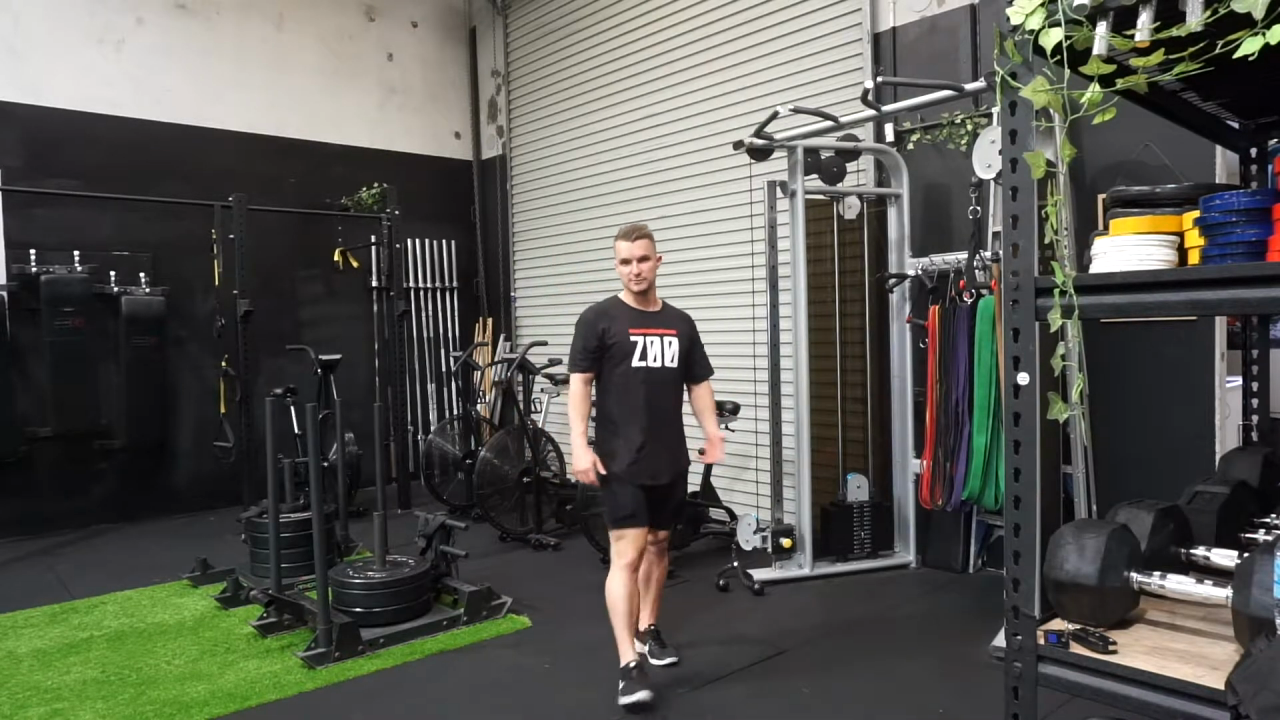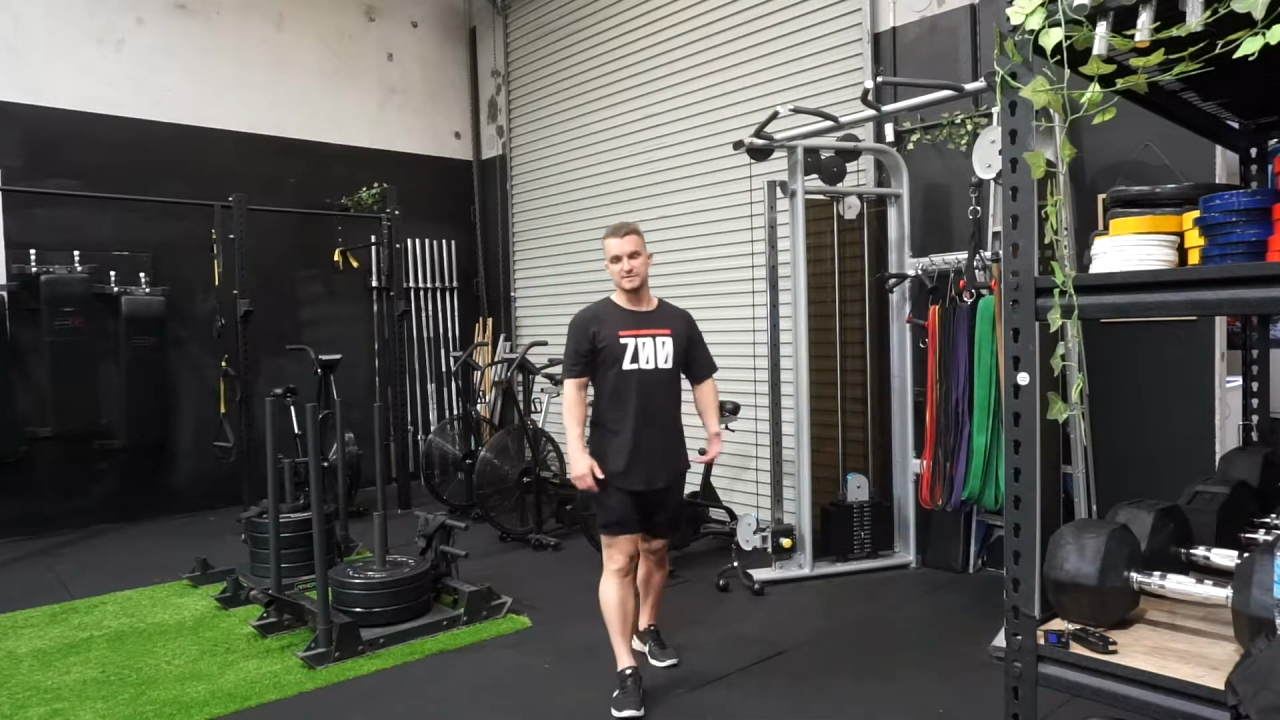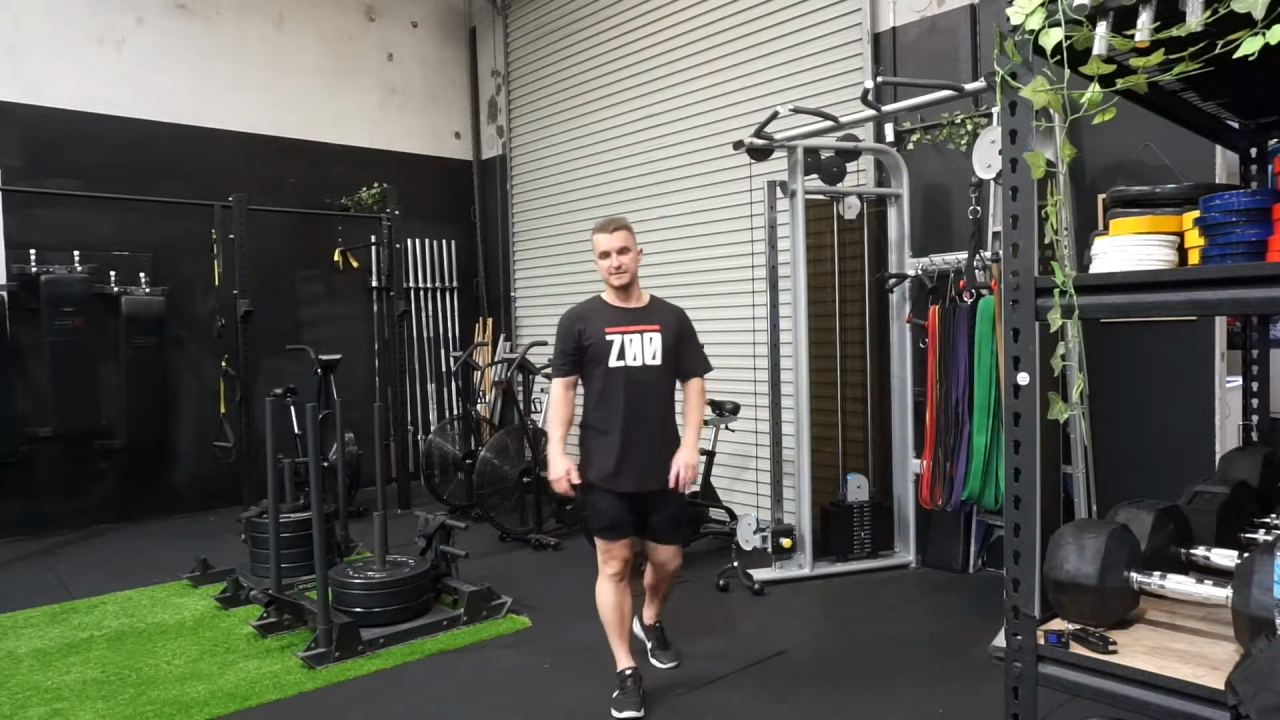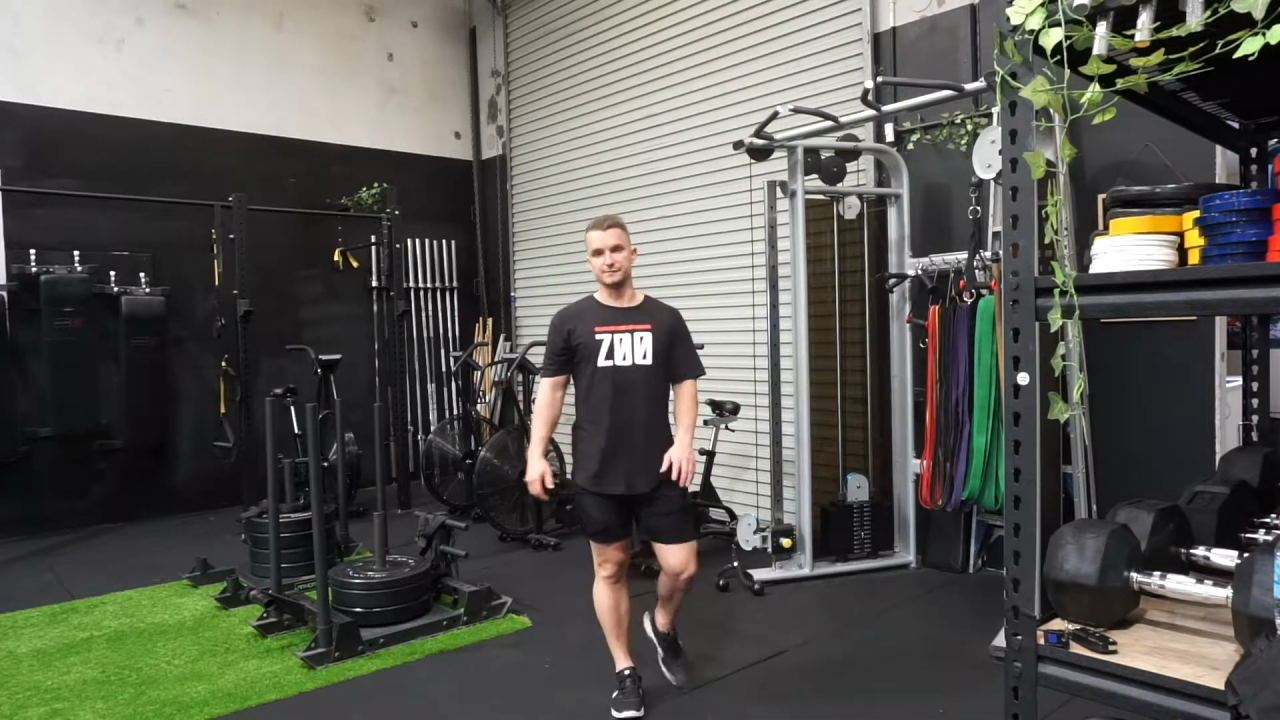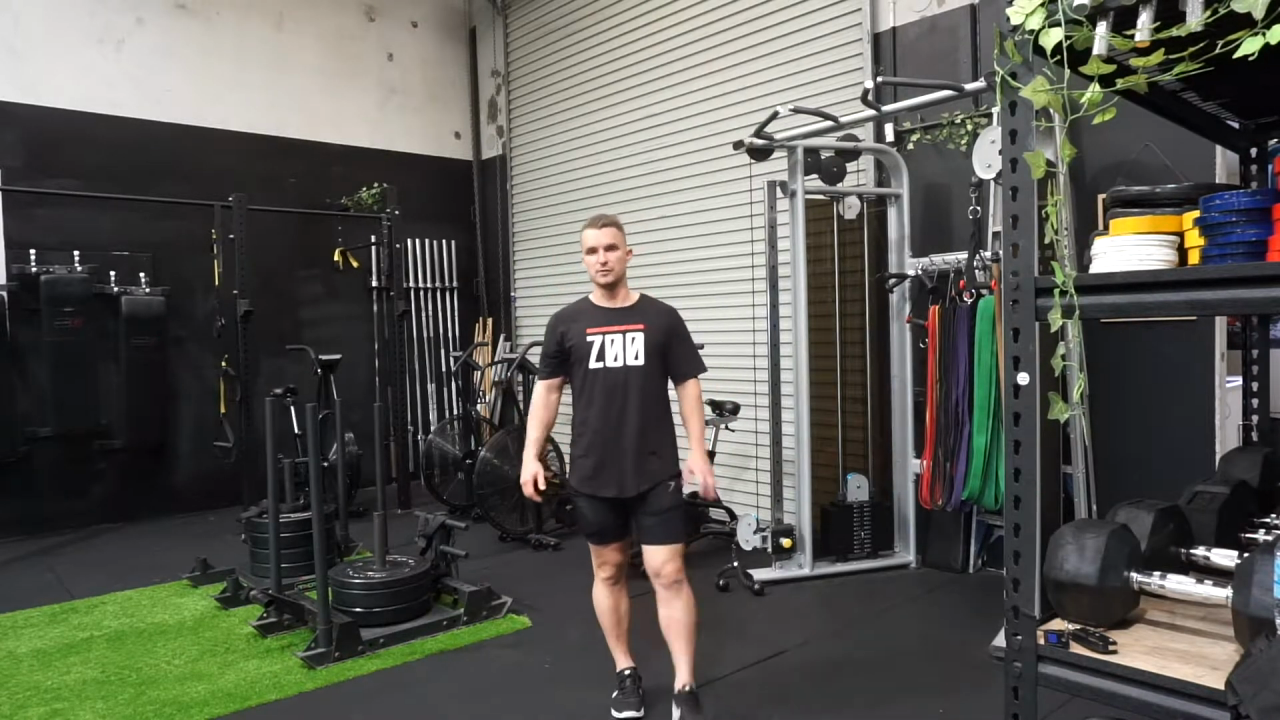
dt=0.2s
person 1, frame 1
left shoulder: (680, 322)
right shoulder: (598, 318)
left elbow: (698, 382)
right elbow: (580, 383)
left wrist: (712, 433)
right wrist: (579, 445)
left hip: (670, 460)
right hip: (621, 461)
left knee: (658, 543)
right knee: (626, 556)
left ankle: (647, 628)
right ankle: (629, 667)
person 1, frame 2
left shoulder: (679, 321)
right shoulder: (591, 321)
left elbow: (702, 380)
right elbow: (574, 388)
left wrist: (714, 431)
right wrist: (577, 449)
left hip: (668, 464)
right hip: (615, 466)
left knee: (657, 551)
right knee: (620, 563)
left ankle: (646, 628)
right ankle: (626, 673)
person 1, frame 3
left shoulder: (672, 317)
right shoulder: (579, 320)
left elbow: (693, 383)
right elbow: (563, 389)
left wrist: (690, 442)
right wrist: (556, 453)
left hip: (663, 468)
right hip: (605, 470)
left knee: (668, 560)
right knee: (614, 567)
left ankle: (648, 618)
right ankle: (626, 673)
person 1, frame 4
left shoulder: (665, 318)
right shoulder: (571, 320)
left elbow: (685, 384)
right elbow: (552, 389)
left wrist: (683, 443)
right wrist: (536, 453)
left hip: (657, 469)
right hip: (597, 472)
left knee: (681, 567)
right knee: (610, 569)
left ankle: (661, 624)
right ankle: (626, 673)
person 1, frame 5
left shoulder: (662, 318)
right shoulder: (566, 322)
left elbow: (687, 385)
right elbow: (547, 391)
left wrist: (699, 451)
right wrist: (531, 455)
left hip: (654, 472)
right hip: (593, 474)
left knee: (668, 574)
right knee: (608, 571)
right ankle: (625, 673)
